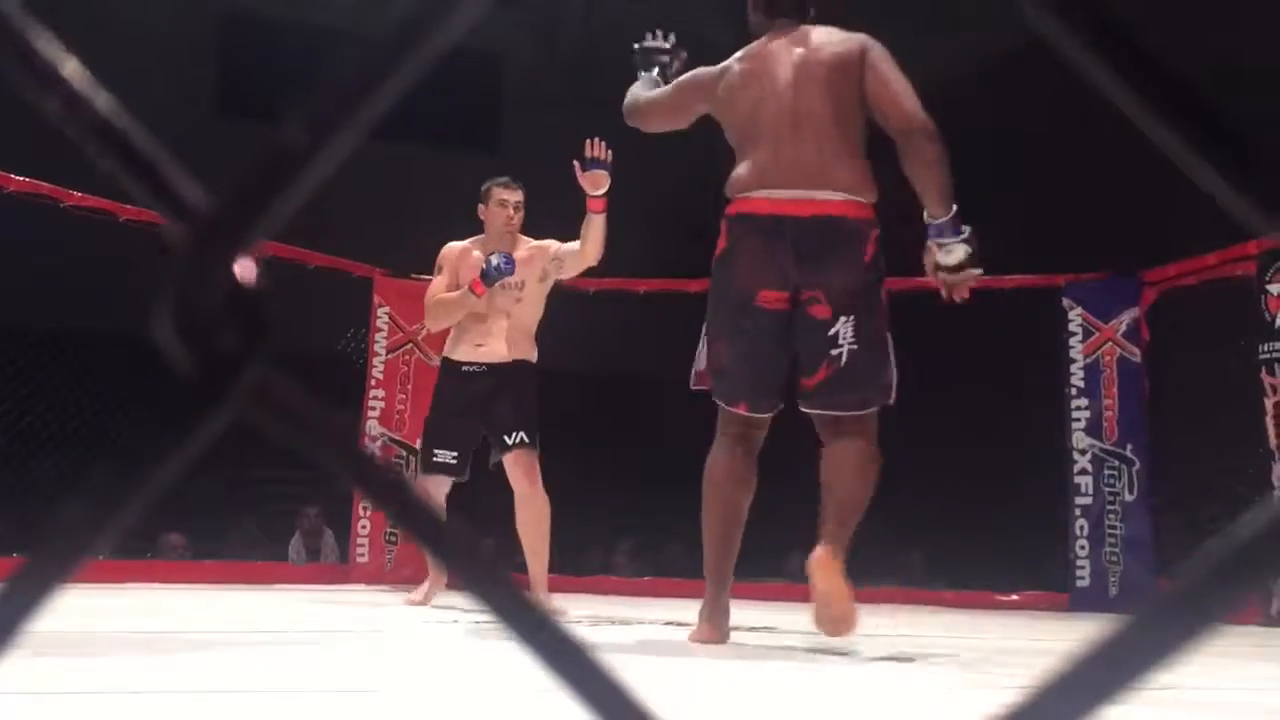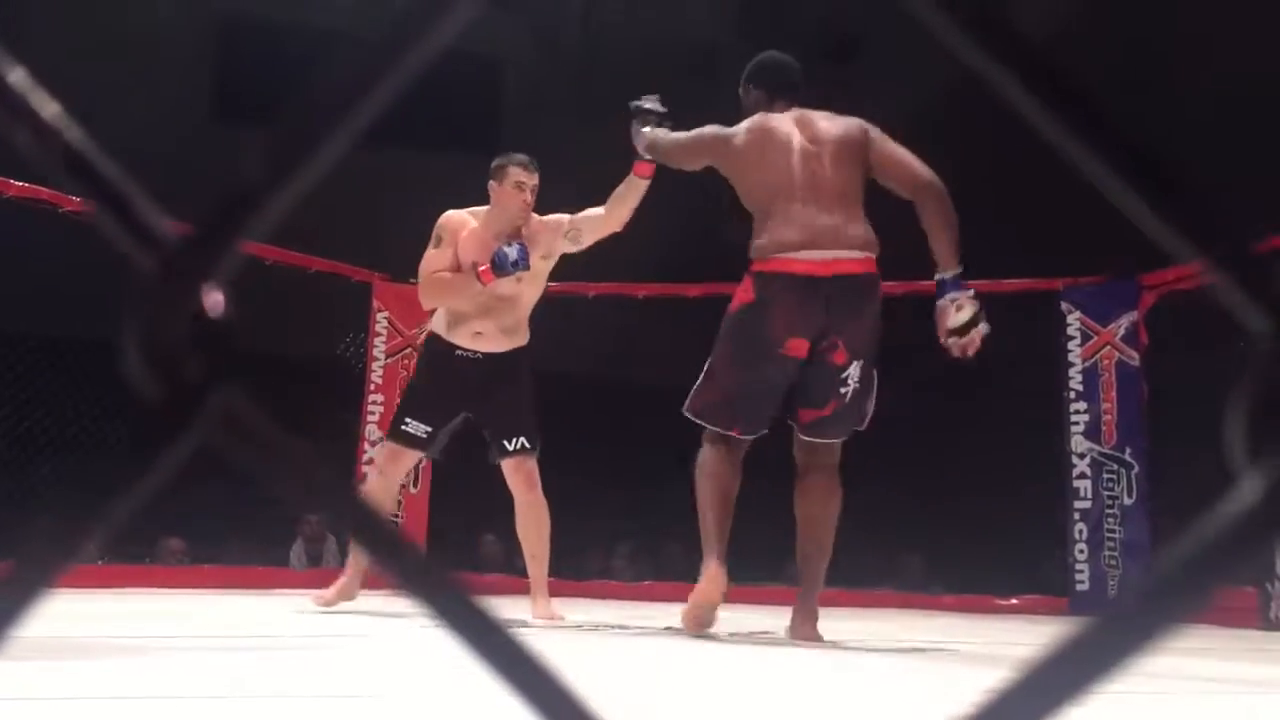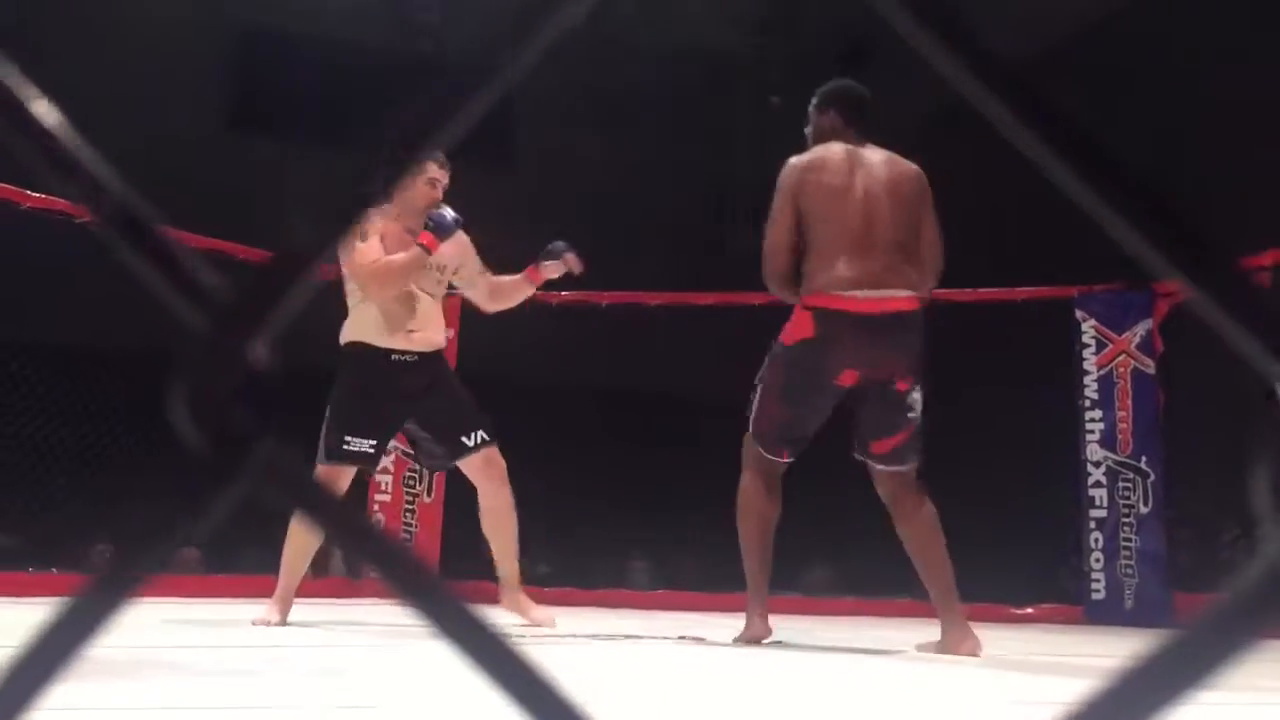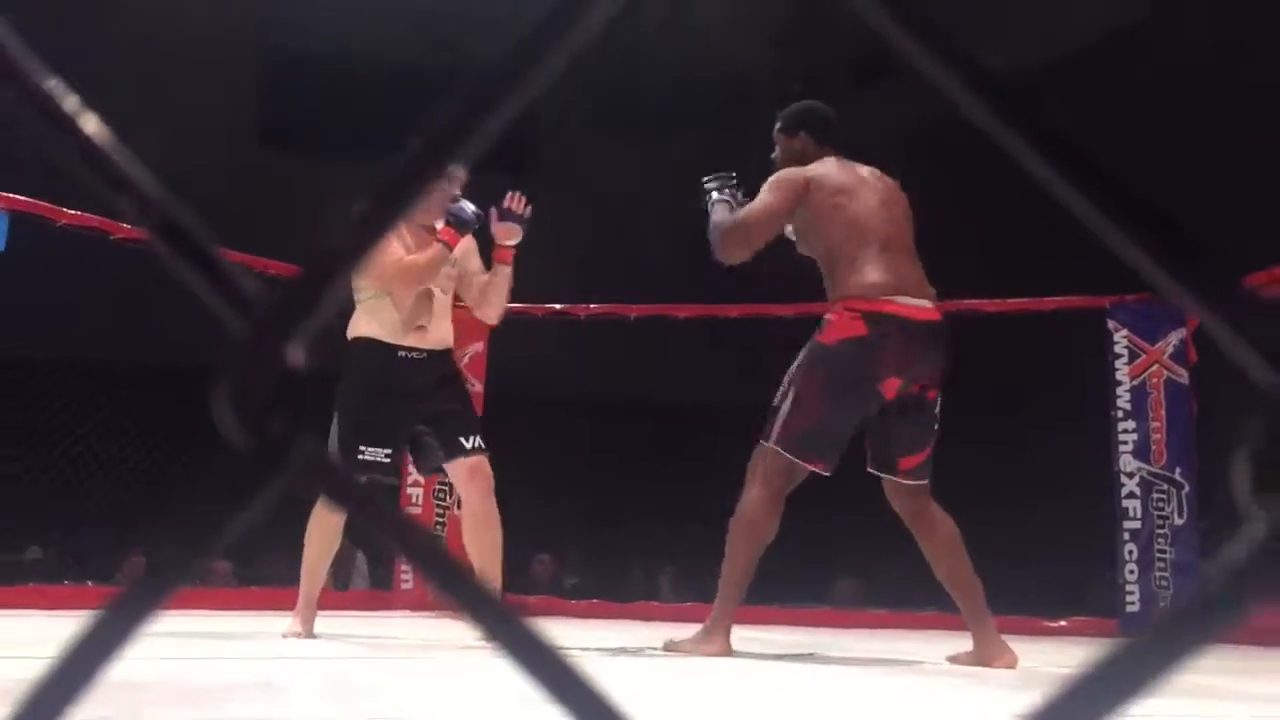
dt=0.4s
person 1, frame 1
left shoulder: (721, 75)
left elbow: (637, 112)
right elbow: (916, 132)
left wrist: (652, 69)
right wrist: (946, 227)
left hip: (754, 233)
right hip: (840, 232)
left knee: (738, 430)
right knee: (852, 425)
left ankle: (714, 608)
right ankle: (832, 548)
person 1, frame 2
left shoulder: (731, 139)
right shoulder: (852, 130)
left elbow: (660, 145)
right elbow: (931, 192)
left wrist: (644, 130)
right wrist: (952, 284)
left hip: (779, 286)
right hip: (855, 286)
left knee: (722, 440)
right knee: (820, 460)
left ankle: (713, 566)
right ankle: (805, 613)
person 1, frame 3
left shoulder: (803, 168)
right shoulder: (911, 176)
left elbow: (776, 264)
right elbow: (929, 271)
left hip: (828, 321)
right hip: (898, 325)
left knee: (762, 460)
right knee: (899, 484)
left ankle: (757, 612)
right ankle: (956, 625)
person 1, frame 4
left shoulder: (798, 180)
right shoulder: (885, 187)
left elbow: (732, 246)
left wrist: (721, 203)
left hip: (864, 329)
right hip: (923, 334)
left knee: (769, 471)
right knee: (911, 496)
left ankle: (717, 629)
right ankle: (987, 637)
person 2, frame 1
left shoulder: (543, 256)
right shoulder: (454, 255)
left elbow: (589, 256)
right elbow: (432, 318)
left wrist: (597, 196)
right wrist: (481, 286)
left hip: (511, 377)
right hip: (456, 376)
left knee: (524, 470)
right knee: (432, 487)
left ankle: (540, 589)
right ankle: (437, 574)
person 2, frame 2
left shoulder: (550, 233)
right shoulder: (453, 225)
left elbow: (610, 218)
right elbow: (428, 294)
left wrist: (643, 166)
right wrist: (489, 272)
left hip: (504, 367)
right hip: (444, 359)
left knee: (523, 476)
right knee: (390, 463)
left ankle: (540, 595)
right ankle: (354, 574)
person 2, frame 3
left shoulder: (452, 237)
right shoulder: (361, 224)
left elbow: (492, 297)
right elbow: (376, 284)
left wrist: (541, 274)
right wrist: (428, 241)
left hip: (429, 368)
right hip: (369, 365)
left knee: (492, 472)
right knee: (330, 480)
left ankle: (512, 590)
right ankle: (281, 598)
person 2, frame 4
left shoulder: (457, 236)
left elbow: (490, 312)
right elbow: (402, 280)
left wrist: (505, 247)
right wrist: (453, 237)
left hip: (437, 369)
right hip: (377, 363)
left knee: (477, 481)
right ankle: (305, 609)
